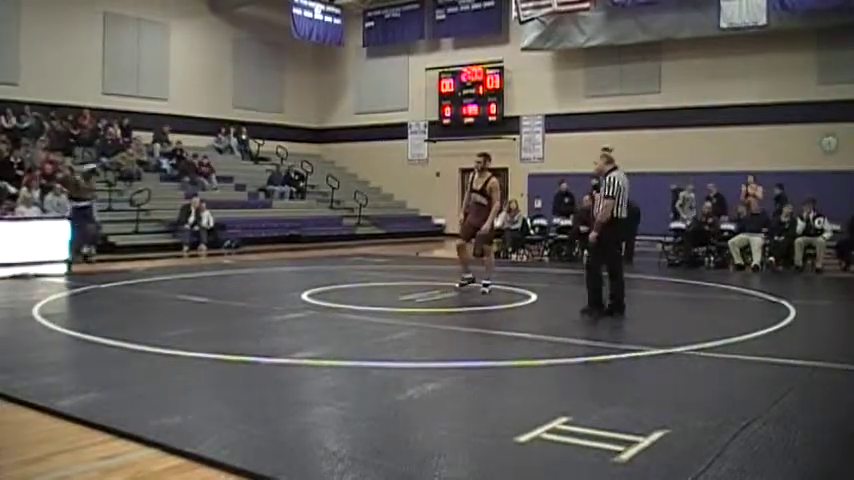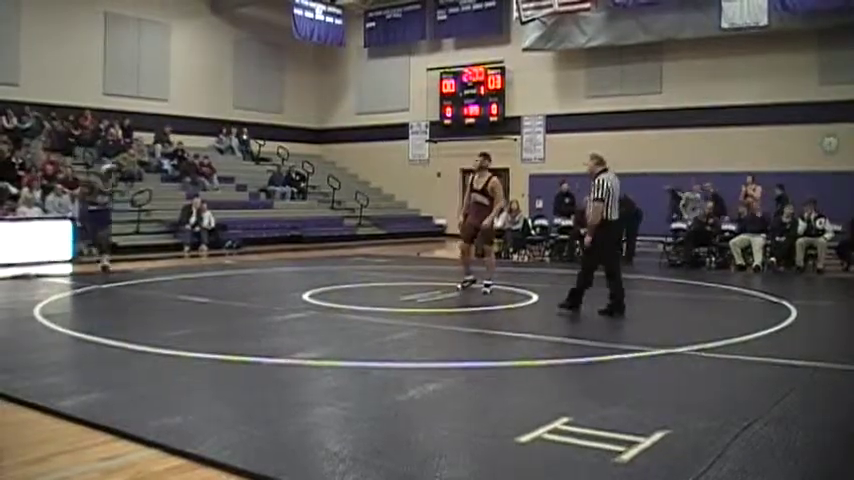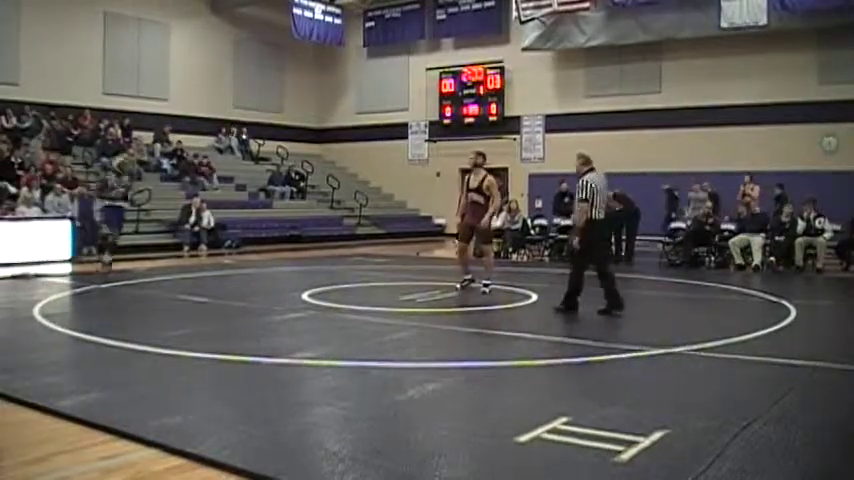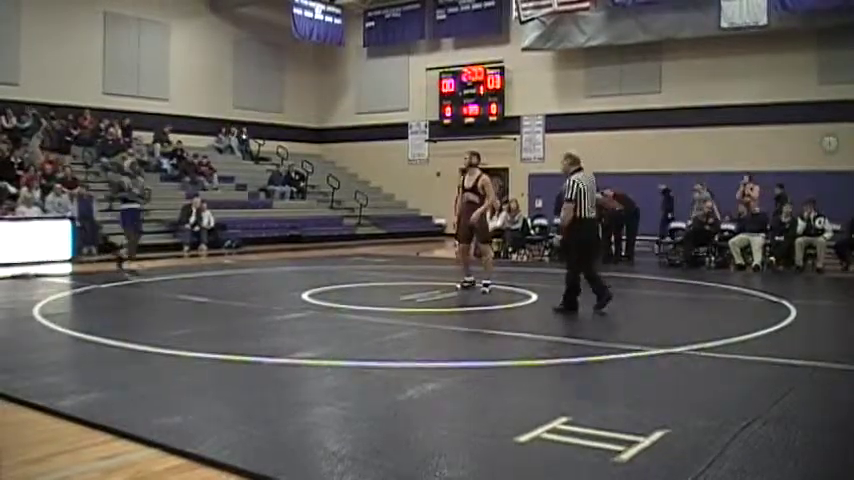
dt=0.2s
person 1, frame 1
left shoulder: (611, 178)
right shoulder: (619, 176)
left elbow: (607, 207)
left wrist: (595, 229)
left hip: (609, 226)
right hip: (617, 225)
left knee: (593, 265)
right knee: (614, 267)
left ankle: (596, 305)
right ankle: (617, 305)
person 1, frame 2
left shoulder: (600, 180)
right shoulder: (612, 177)
left elbow: (597, 209)
left wrist: (589, 233)
left hip: (601, 229)
right hip: (612, 227)
left knee: (587, 267)
right knee: (612, 268)
left ankle: (573, 301)
right ankle: (617, 305)
person 1, frame 3
left shoulder: (585, 180)
right shoulder: (600, 177)
left elbow: (583, 209)
left wrist: (577, 234)
left hip: (588, 228)
right hip: (600, 226)
left knee: (577, 267)
right knee: (602, 267)
left ankle: (570, 303)
right ankle: (614, 302)
person 1, frame 4
left shoulder: (573, 181)
right shoulder: (589, 176)
left elbow: (568, 209)
left wrist: (561, 231)
left hip: (578, 226)
right hip: (591, 224)
left knee: (573, 266)
right knee: (587, 264)
left ankle: (570, 303)
right ankle: (602, 292)
person 2, frame 1
left shoulder: (493, 181)
right shoulder: (472, 176)
left elbow: (496, 204)
left wrist: (488, 223)
right wrist: (462, 212)
left hip: (485, 218)
right hip: (471, 215)
left knee: (487, 249)
right knee: (460, 244)
left ankle: (487, 282)
right ankle: (467, 276)
person 2, frame 2
left shoulder: (493, 181)
right shoulder: (472, 177)
left elbow: (501, 202)
left wrist: (490, 218)
right wrist: (462, 214)
left hip: (485, 218)
right hip: (471, 216)
left knee: (488, 250)
right knee: (464, 248)
left ankle: (488, 282)
right ankle: (469, 277)
person 2, frame 3
left shoulder: (488, 179)
right shoulder: (468, 178)
left elbow: (497, 200)
left wrist: (488, 216)
right wrist: (459, 216)
left hip: (482, 218)
right hip: (468, 216)
left knee: (486, 249)
right knee: (461, 247)
left ankle: (487, 282)
right ankle: (467, 276)
person 2, frame 4
left shoulder: (483, 178)
right shoulder: (463, 177)
left elbow: (492, 199)
left wrist: (479, 212)
right wrist: (456, 216)
left hip: (478, 217)
right hip: (465, 217)
left knee: (484, 249)
right knee: (463, 248)
left ankle: (487, 281)
right ankle: (468, 279)
